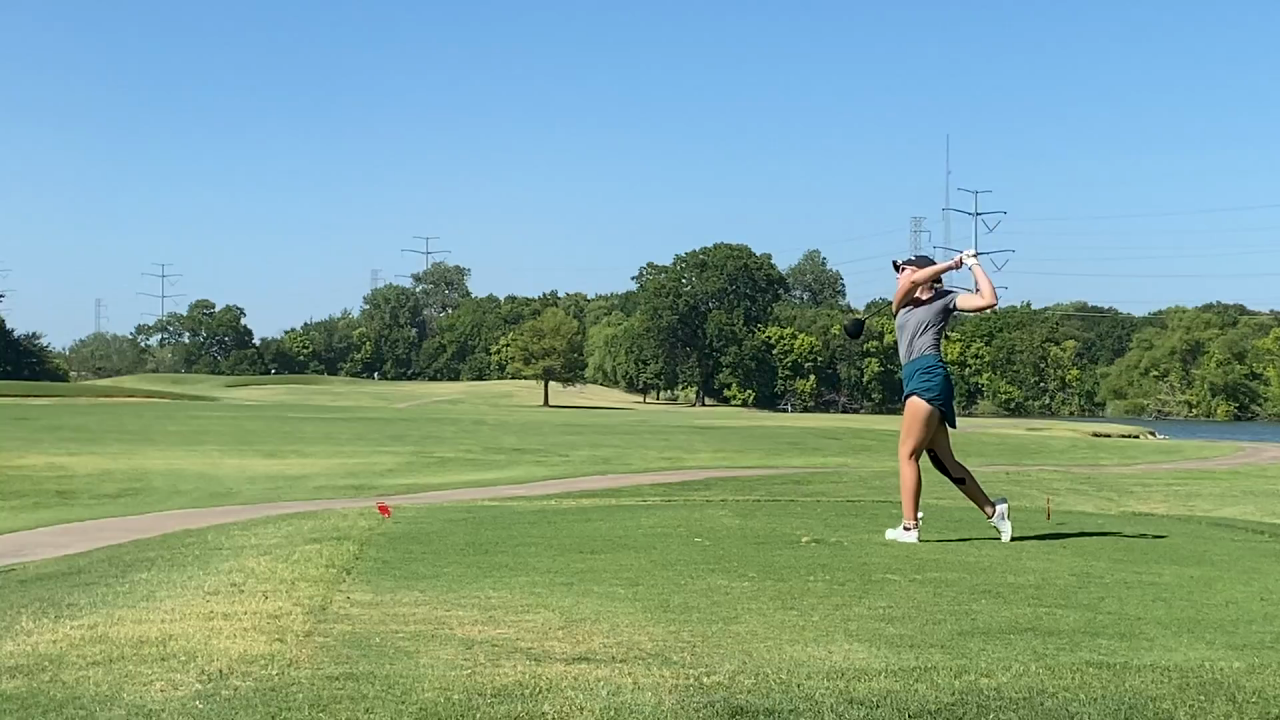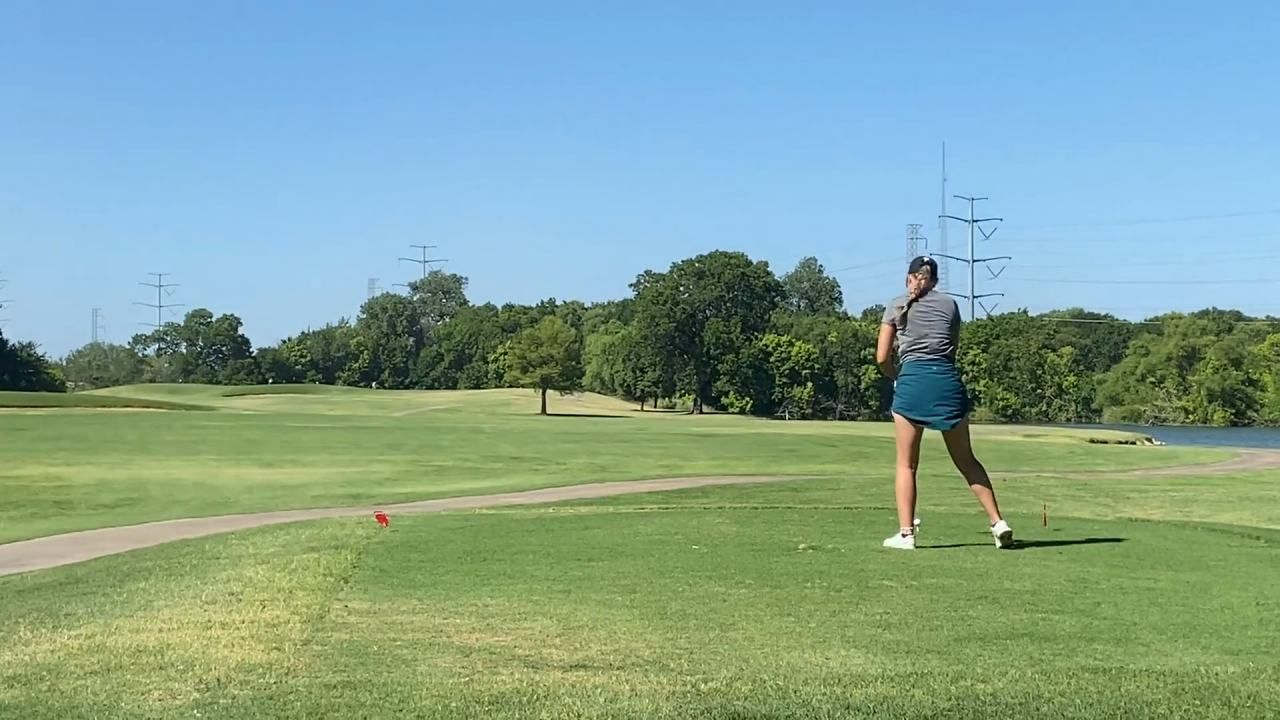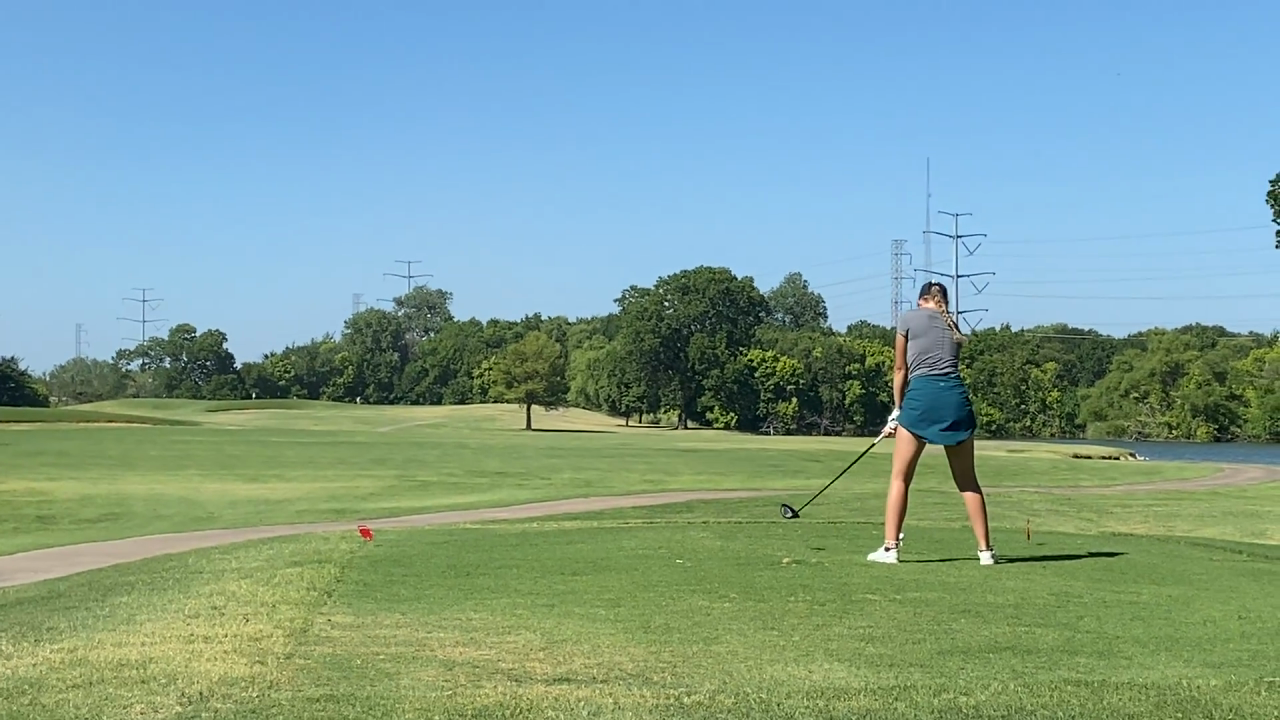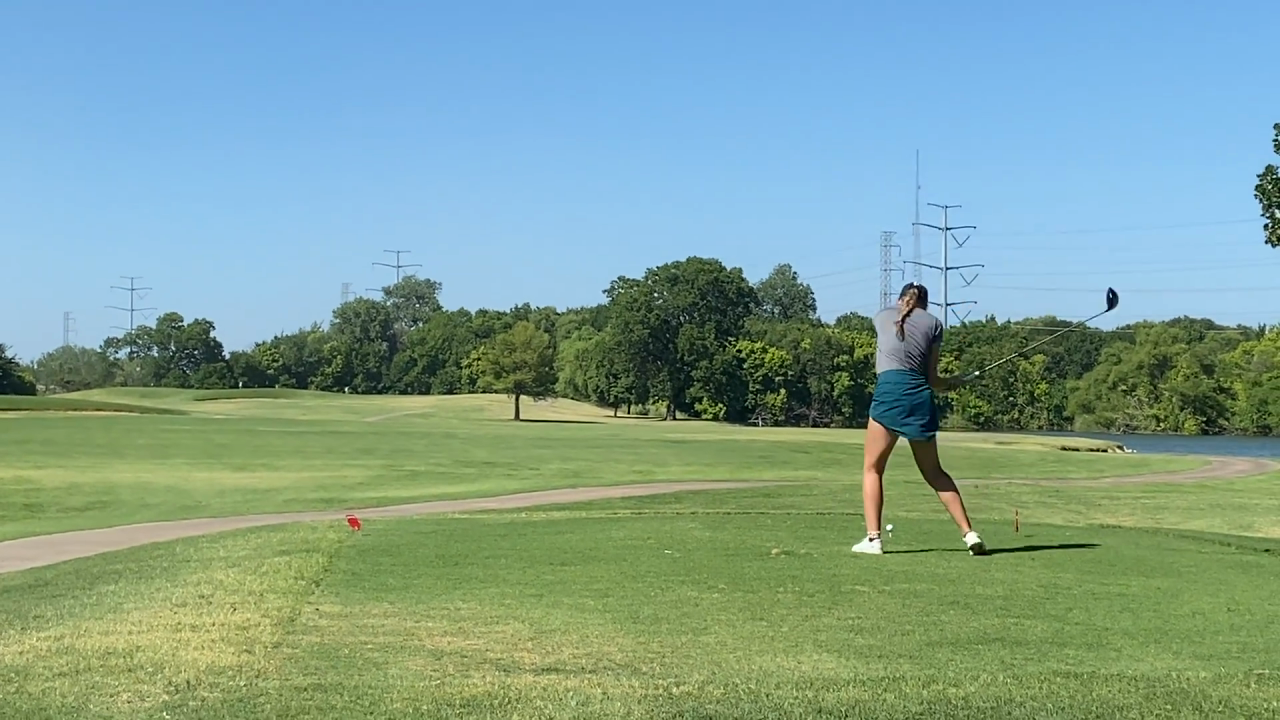
dt=1s
person 1, frame 1
left shoulder: (944, 298)
right shoulder: (901, 303)
left elbow: (989, 300)
right elbow: (913, 282)
left wrist: (974, 265)
right wrist: (953, 263)
left hip: (928, 377)
right hip: (915, 380)
left knee: (907, 454)
right knee: (943, 460)
left ankle: (909, 527)
right ankle: (993, 511)
person 1, frame 2
left shoulder: (897, 306)
right shoulder: (950, 304)
left elbow: (883, 358)
left wrist: (896, 377)
left hip: (913, 382)
right hip: (948, 382)
left knee: (906, 464)
right knee: (966, 460)
left ankle: (906, 534)
right ankle: (998, 523)
person 1, frame 3
left shoulder: (909, 318)
right shoulder: (955, 329)
left elbow: (900, 370)
left wrist: (897, 410)
right wrist: (901, 412)
left hip: (921, 396)
right hip: (956, 397)
left knee: (899, 477)
right knee: (967, 480)
left ankle: (889, 547)
right ankle: (985, 549)
person 1, frame 4
left shoulder: (883, 316)
right shoulder: (933, 322)
right elbow: (931, 376)
right wrist: (949, 383)
left hip: (890, 392)
right hip: (921, 395)
left knee: (872, 469)
right knee: (932, 471)
left ankle: (873, 537)
right ankle: (969, 534)
